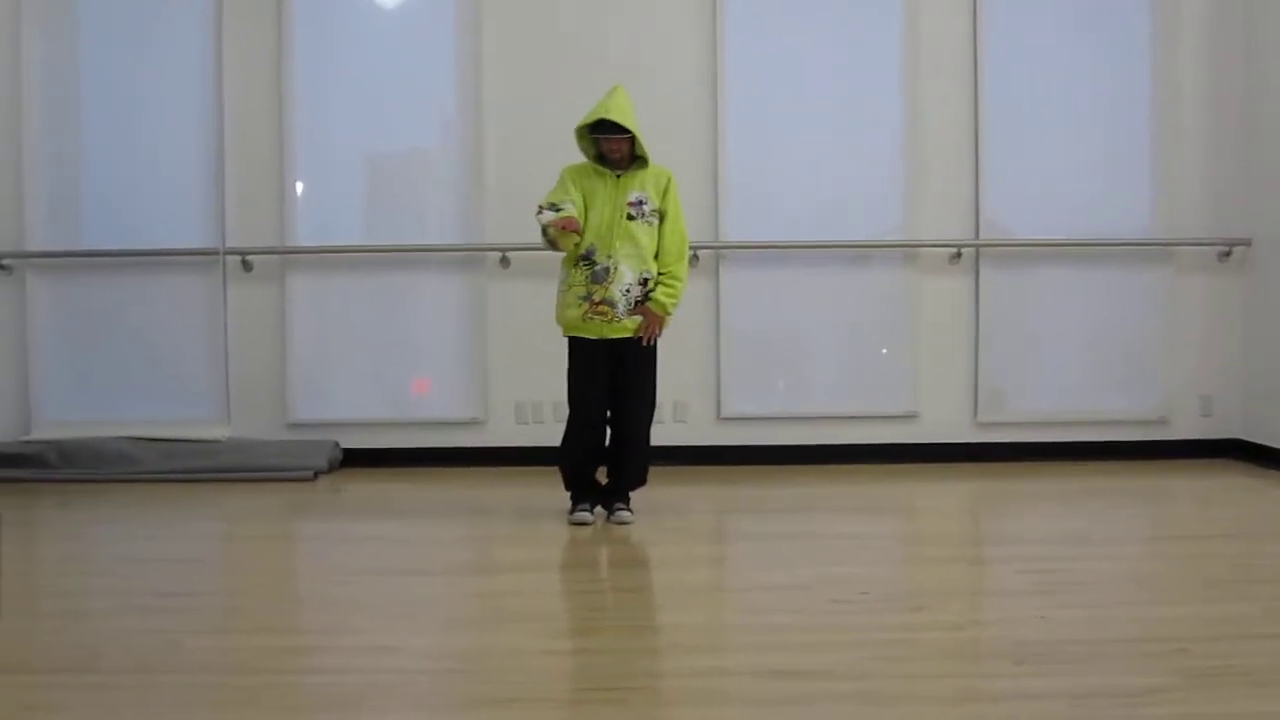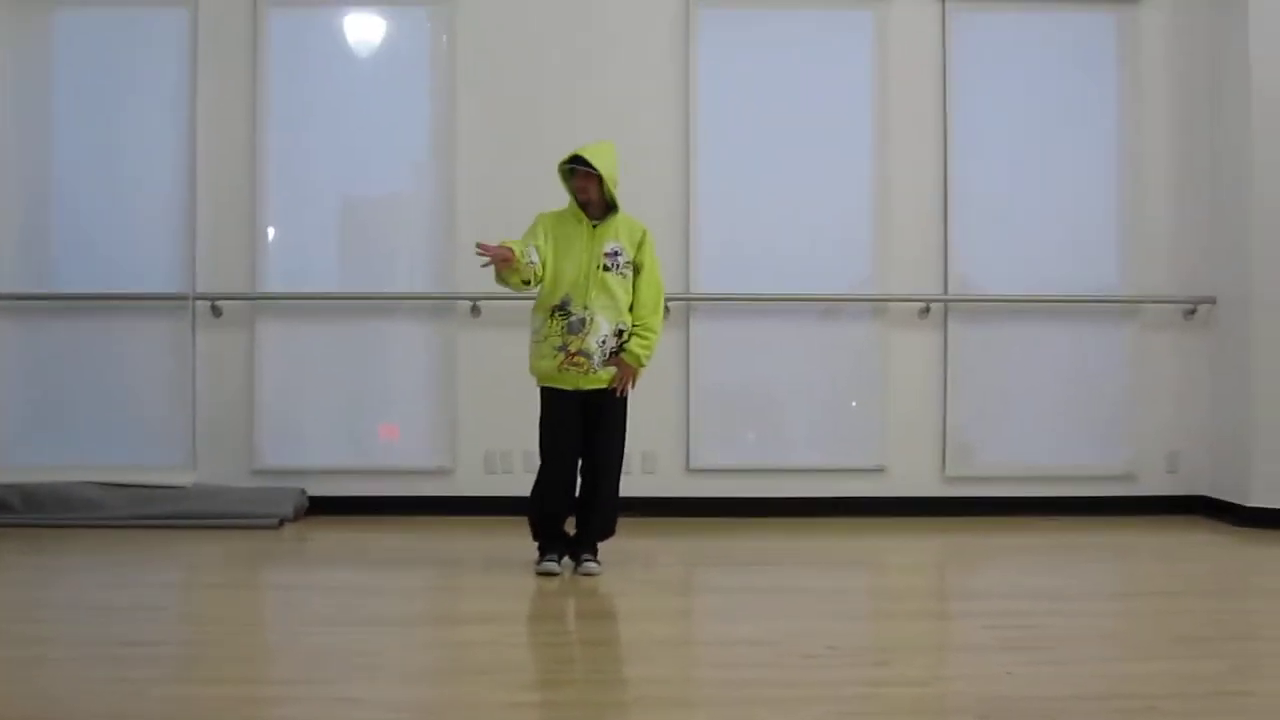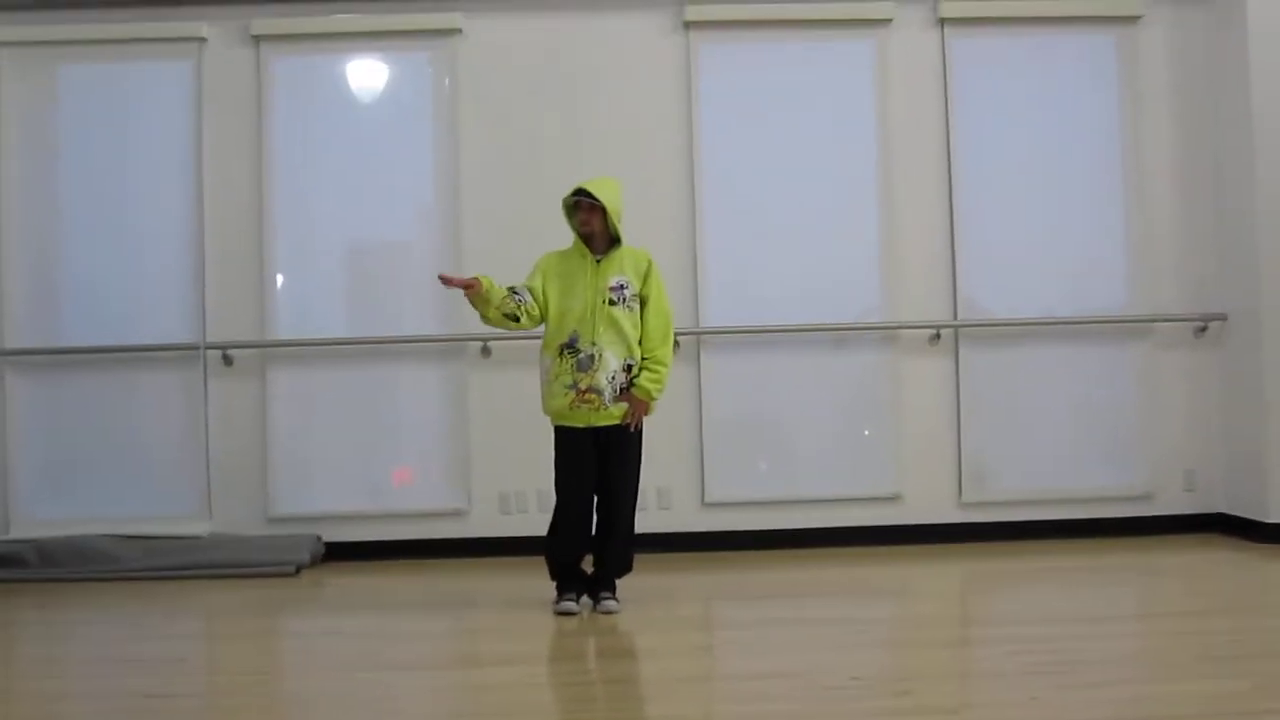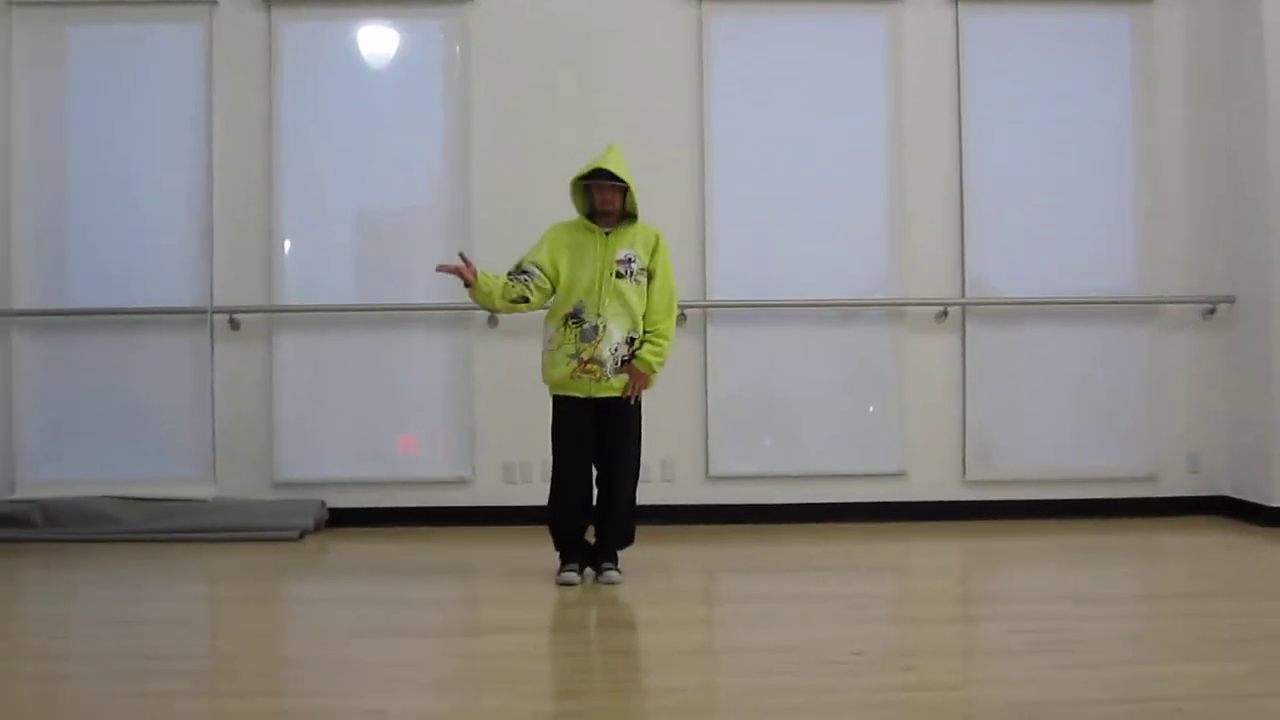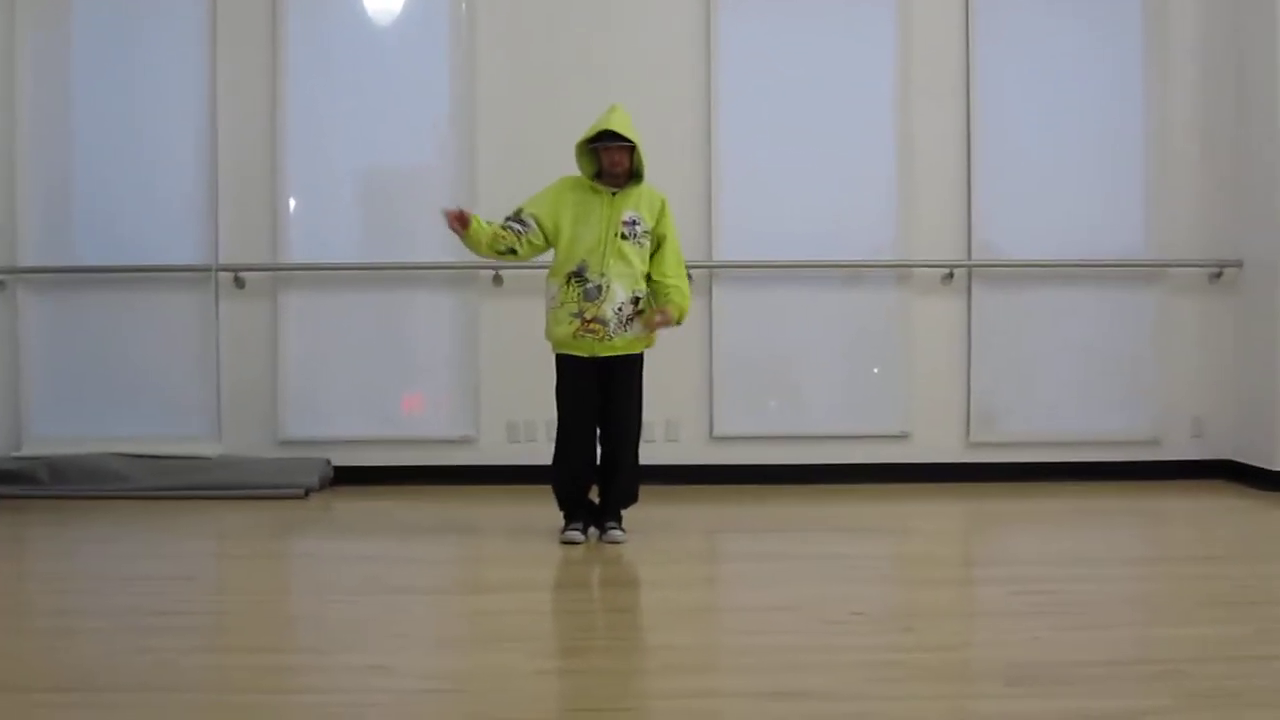
dt=0.4s
person 1, frame 1
left shoulder: (659, 181)
right shoulder: (574, 177)
left elbow: (674, 252)
right elbow: (553, 223)
left wrist: (660, 305)
right wrist: (561, 227)
left hip: (638, 322)
right hip: (586, 321)
left knee: (634, 414)
right knee: (586, 413)
left ankle: (619, 492)
right ankle: (582, 492)
person 1, frame 2
left shoulder: (634, 233)
right shoulder: (548, 225)
left elbow: (649, 302)
right elbow: (526, 271)
left wrist: (635, 356)
right wrist: (509, 258)
left hip: (610, 374)
right hip: (559, 371)
left knee: (603, 465)
right knee: (557, 462)
left ankle: (588, 543)
right ankle: (550, 542)
person 1, frame 3
left shoulder: (639, 264)
right shoulder: (553, 265)
left elbow: (658, 334)
right elbow: (520, 311)
left wrist: (646, 389)
right wrist: (484, 292)
left hip: (622, 409)
right hip: (571, 408)
left knee: (618, 501)
right knee: (571, 500)
left ankle: (606, 581)
right ankle: (568, 582)
person 1, frame 4
left shoulder: (648, 239)
right shoulder: (560, 237)
left elbow: (662, 309)
right elbow: (526, 290)
left wrist: (647, 363)
right wrist: (479, 282)
left hip: (623, 382)
right hip: (571, 380)
left knee: (619, 473)
right knee: (570, 471)
left ankle: (608, 552)
right ankle: (571, 552)
person 1, frame 5
left shoulder: (652, 202)
right shoulder: (564, 193)
left elbow: (667, 266)
right elbow: (519, 237)
left wrist: (673, 306)
right wrist: (474, 230)
left hip: (627, 341)
right hip: (574, 339)
left knee: (621, 433)
right knee: (575, 431)
left ankle: (611, 511)
right ankle: (575, 511)
